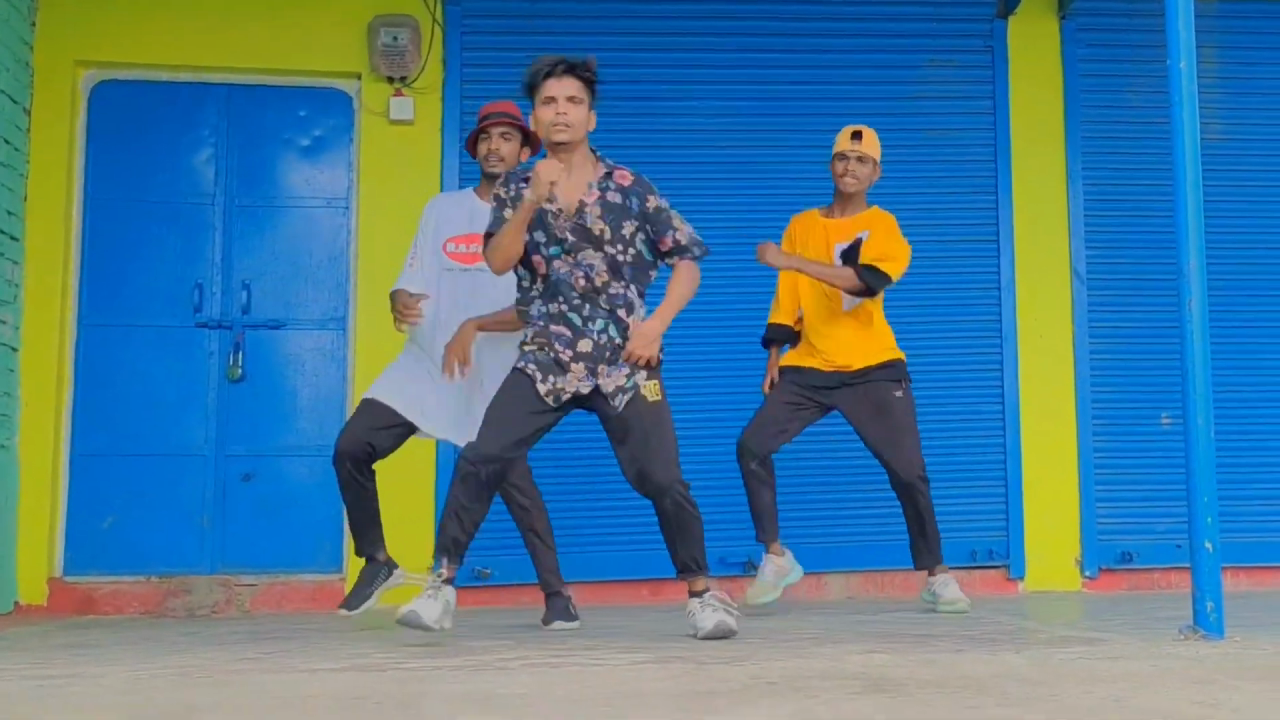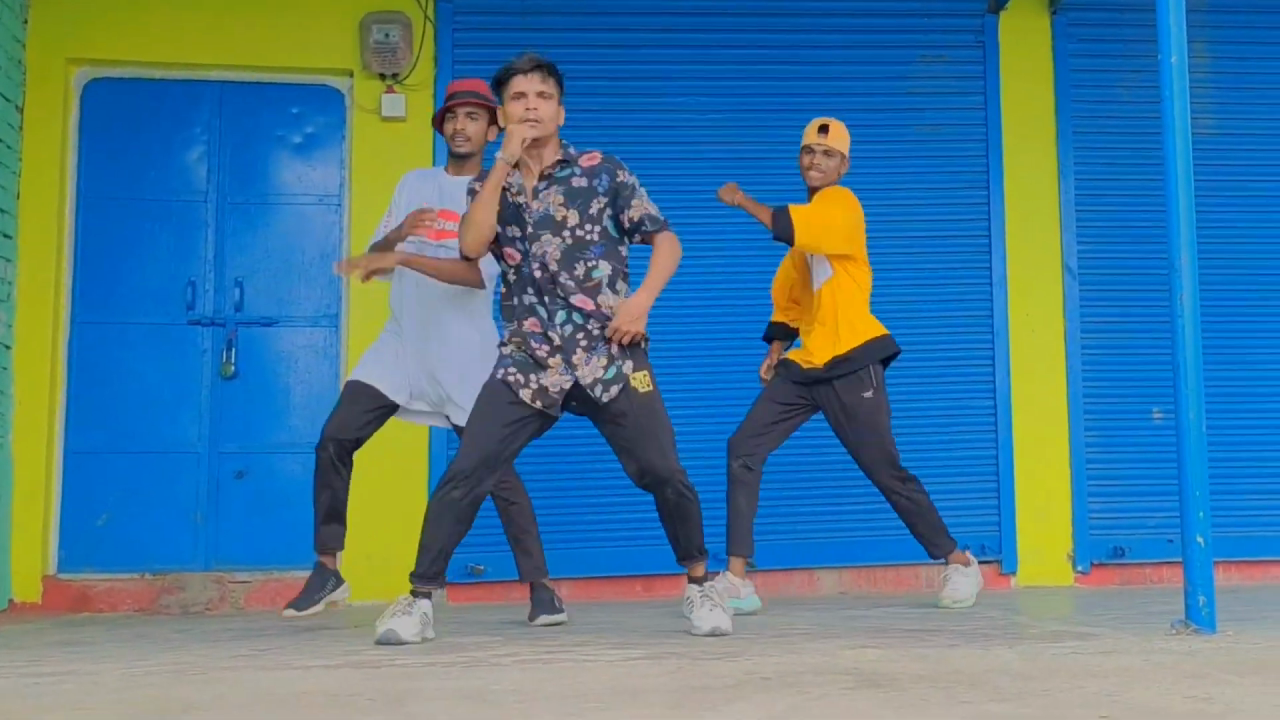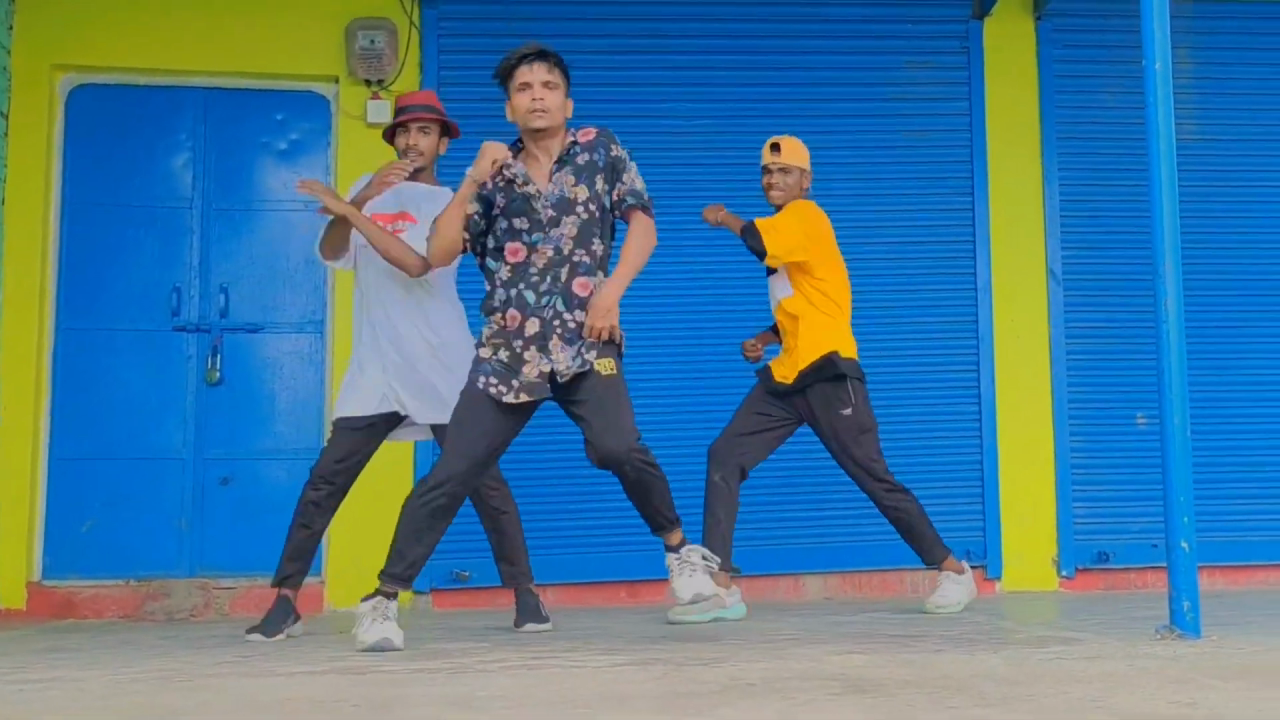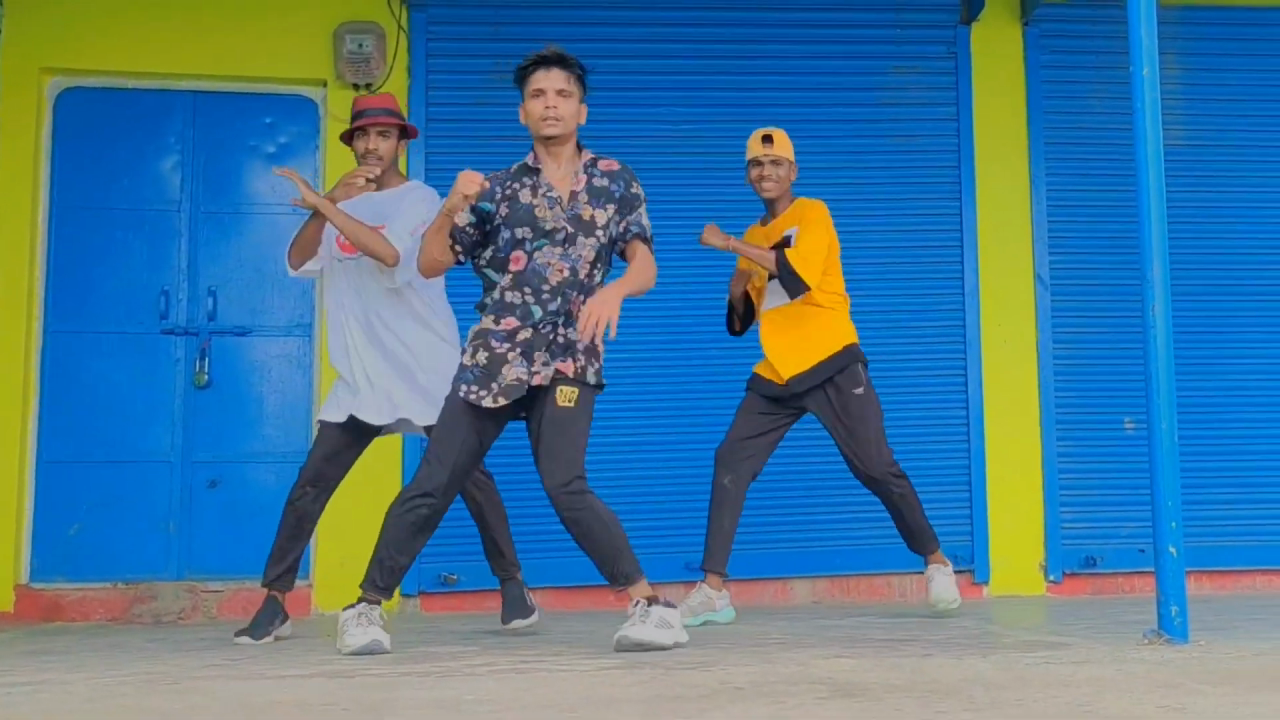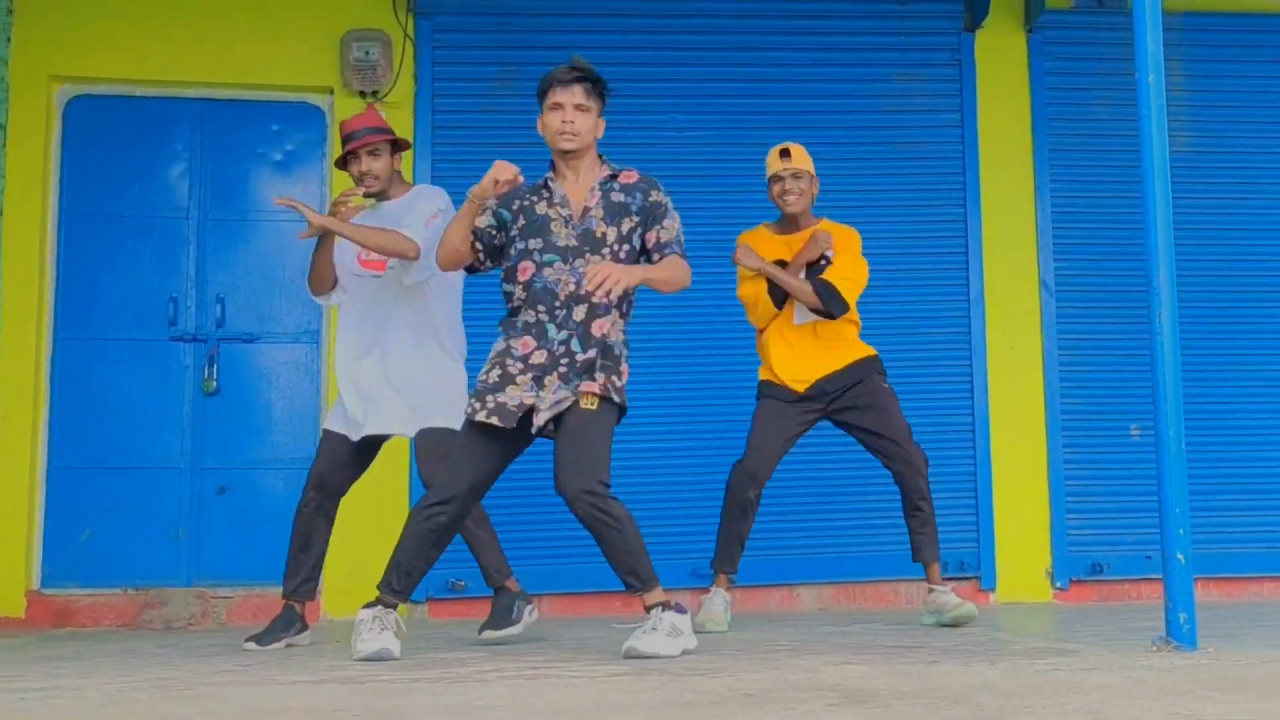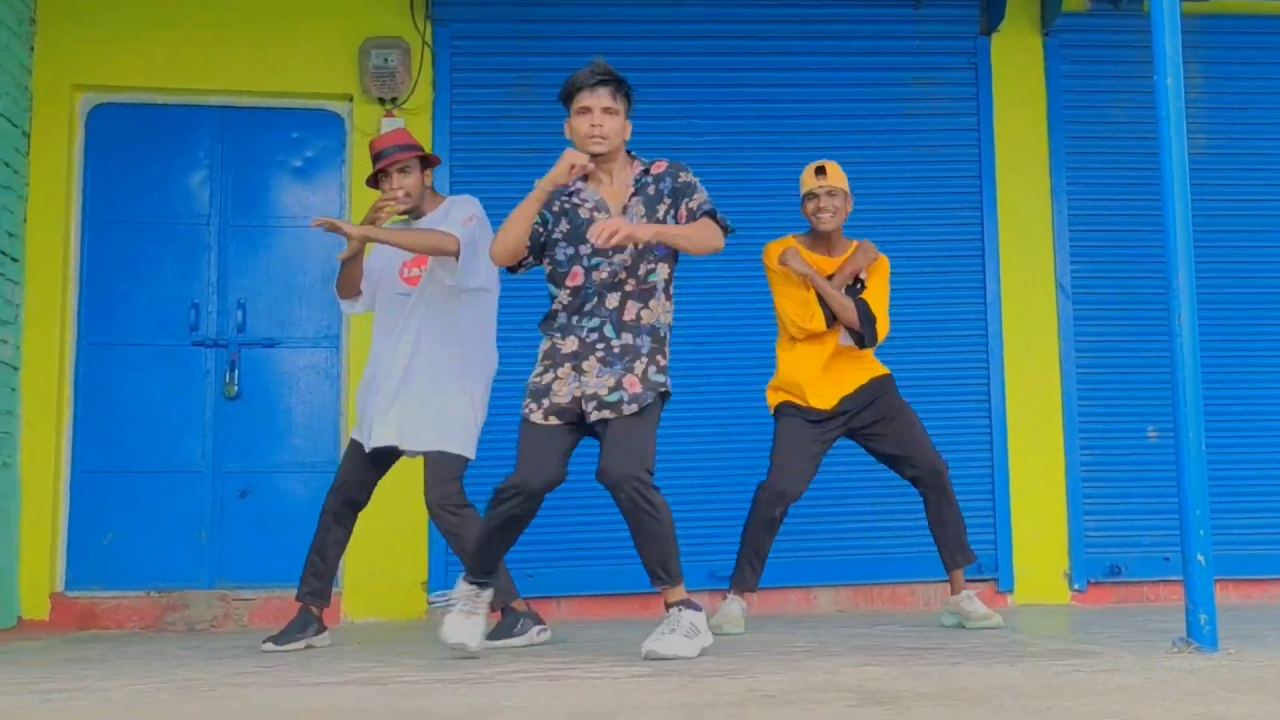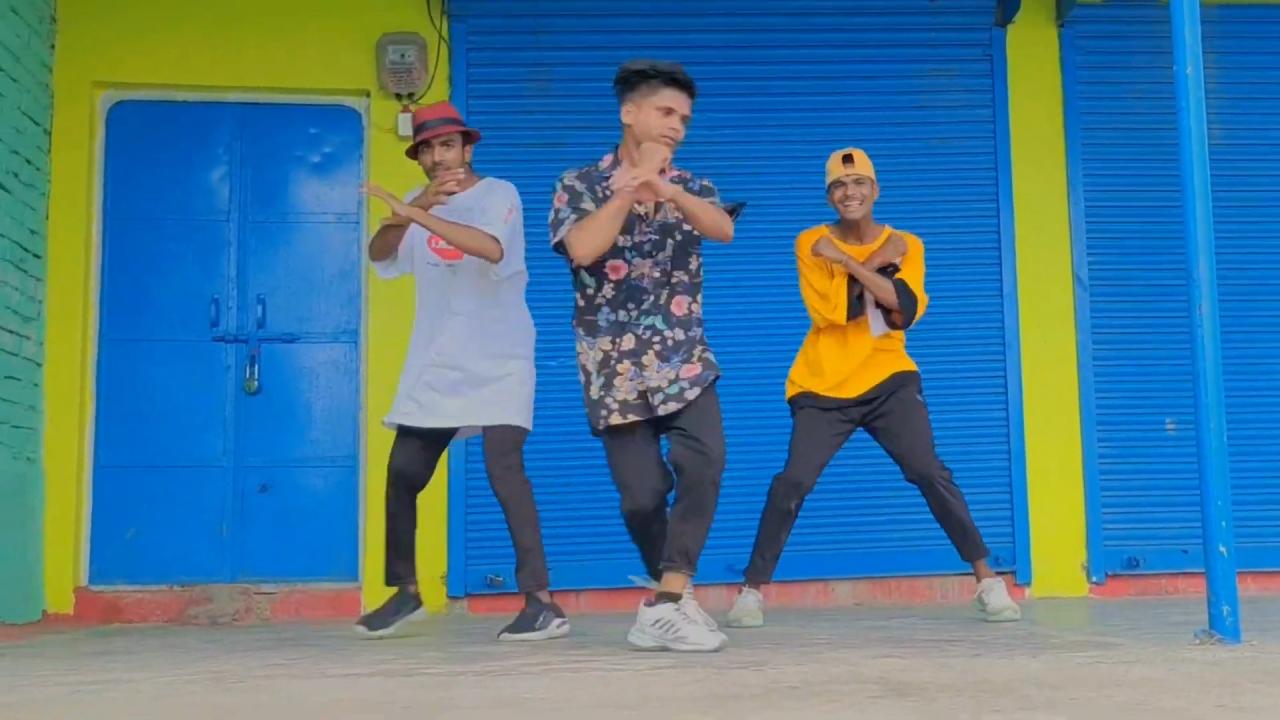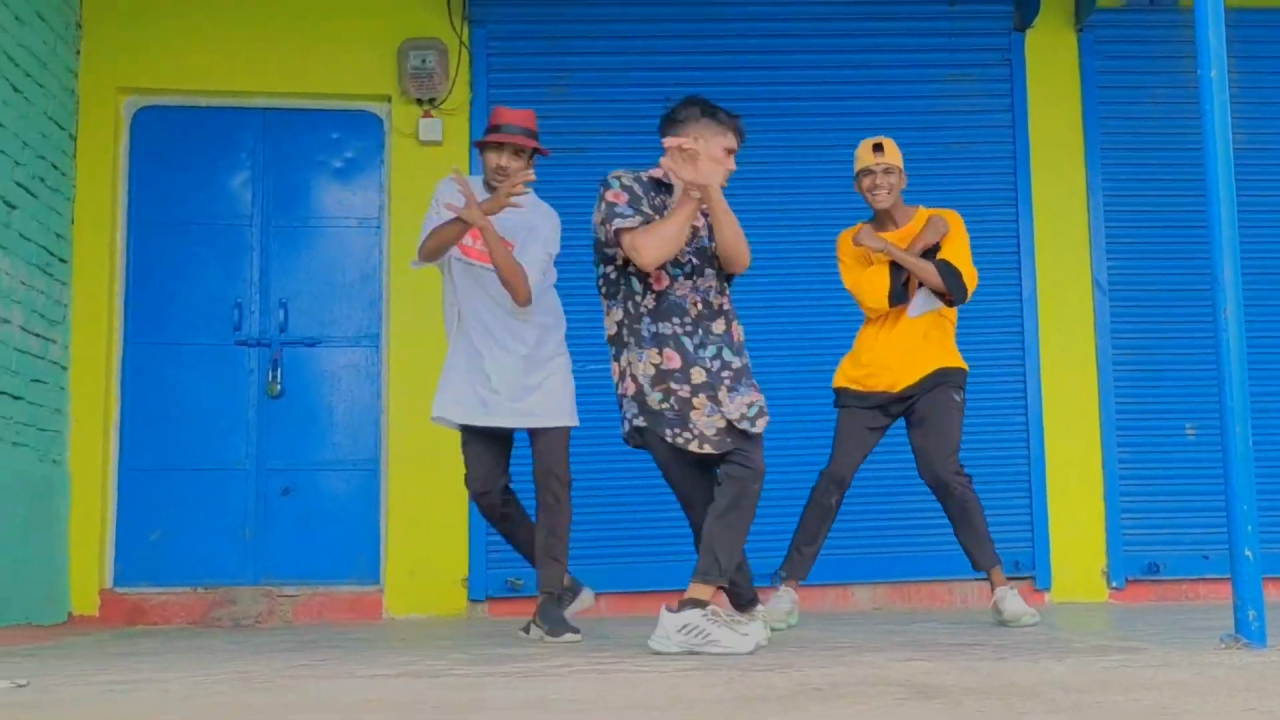
dt=0.1s
person 1, frame 1
left shoulder: (633, 188)
right shoulder: (521, 189)
left elbow: (687, 264)
right elbow: (498, 260)
left wrist: (658, 320)
right wrist: (534, 200)
left hip: (623, 359)
right hip: (546, 356)
left knee: (661, 479)
right knee: (484, 457)
left ankle: (700, 594)
right ankle: (440, 583)
person 1, frame 2
left shoulder: (600, 171)
right shoulder: (493, 182)
left elbow: (666, 241)
right elbow: (472, 246)
left wrist: (641, 300)
right wrist: (502, 165)
left hip: (607, 352)
right hip: (529, 357)
left knee: (662, 472)
right knee: (467, 472)
left ankle: (700, 584)
right ankle: (418, 599)
person 1, frame 3
left shoulder: (599, 150)
right shoulder: (494, 181)
left elbow: (642, 225)
right elbow: (438, 253)
left wrist: (616, 281)
right wrist: (474, 178)
left hip: (587, 341)
right hip: (510, 350)
left knee: (616, 448)
right knee: (449, 473)
left ankle: (677, 547)
right ankle: (384, 600)
person 1, frame 4
left shoulder: (615, 179)
right shoulder: (495, 188)
left elbow: (644, 265)
right elbow: (430, 266)
left wrist: (613, 292)
right wrist: (454, 203)
left hip: (567, 356)
right hip: (494, 355)
left knee: (564, 483)
right knee: (432, 484)
left ankle: (650, 603)
right ankle: (367, 606)
person 1, frame 5
left shoulder: (638, 191)
right shoulder: (517, 200)
left elbow: (678, 272)
right elbow: (450, 260)
left wrist: (628, 273)
right wrist: (482, 194)
left hip: (590, 369)
right hip: (515, 368)
left knee: (584, 486)
right knee: (451, 493)
left ankle: (664, 610)
right ankle: (382, 609)
person 1, frame 6
left shoulder: (671, 181)
right shoulder: (560, 197)
left elbow: (713, 239)
right elbow: (503, 255)
left wrist: (645, 230)
right wrist: (545, 187)
left hip: (636, 360)
right hip: (565, 362)
left knee: (627, 475)
right knee: (530, 482)
left ankle: (682, 609)
right ankle: (473, 587)
person 1, frame 7
left shoulder: (686, 183)
right shoulder: (580, 185)
left elbow: (721, 229)
right elbow: (584, 250)
left wrist: (665, 187)
right wrist: (632, 187)
left hip: (680, 349)
right hip: (613, 359)
left knee: (702, 456)
right knee: (641, 494)
left ankle: (670, 602)
right ankle: (669, 591)
person 1, frame 8
left shoulder: (712, 206)
right shoulder: (625, 188)
left elbow: (737, 262)
right elbow: (647, 255)
left wrist: (712, 196)
right wrist: (690, 197)
left hip: (716, 368)
right hip: (653, 376)
left knee: (746, 473)
right knee: (705, 506)
left ankle: (690, 612)
right ankle: (743, 609)
person 2, frame 1
right shoulder: (442, 208)
right elbow: (408, 283)
left wrist: (473, 326)
right wrist: (401, 302)
left hip: (488, 377)
right hip: (420, 366)
left knee: (516, 485)
right knee: (350, 451)
left ankle: (557, 594)
right ankle: (375, 565)
person 2, frame 2
right shoulder: (413, 184)
left elbow: (480, 275)
right elbow: (374, 258)
left wrist: (400, 257)
right wrist: (396, 233)
left hip: (468, 357)
right hip: (400, 347)
left knee: (496, 472)
right knee: (334, 440)
left ankle: (539, 586)
right ankle: (326, 569)
person 2, frame 3
left shoulder: (447, 202)
right shoulder: (371, 193)
left elbow: (418, 265)
right elbow: (333, 255)
left wrist: (350, 212)
right wrist: (357, 199)
left hip: (442, 366)
right hip: (374, 372)
left knee: (481, 477)
right knee: (326, 478)
left ankle: (523, 589)
right ankle: (285, 600)
person 2, frame 4
left shoulder: (422, 198)
right shoulder: (344, 198)
left elbow: (392, 256)
right elbow: (299, 263)
left wrist: (323, 205)
right wrist: (330, 200)
left hip: (429, 363)
right hip: (360, 371)
left knee: (465, 472)
right knee: (313, 479)
left ankle: (512, 584)
right ankle: (275, 602)
person 2, frame 5
left shoulder: (431, 203)
right shoulder: (358, 220)
left elbow: (408, 252)
right elbow: (323, 290)
left wrist: (328, 226)
right wrist: (330, 227)
left hip: (430, 372)
right hip: (365, 380)
left knee: (441, 479)
right knee: (321, 488)
left ankle: (509, 594)
right ankle: (293, 612)
person 2, frame 6
left shoulder: (466, 211)
right shoulder: (390, 234)
left elbow: (449, 247)
right elbow: (351, 297)
left wrist: (369, 234)
right wrist: (362, 240)
left hip: (453, 389)
right hip: (391, 391)
left knee: (444, 500)
right knee: (343, 497)
left ankle: (516, 609)
right ankle: (310, 614)
person 2, frame 7
left shoulder: (500, 197)
right shoulder: (421, 201)
left elbow: (493, 250)
right elbow: (380, 260)
left wrist: (425, 220)
right wrist: (409, 210)
left hip: (500, 362)
right hip: (436, 364)
left knee: (505, 475)
right knee: (402, 473)
left ankle: (541, 602)
right ankle: (404, 589)
person 2, frame 8
left shoulder: (541, 219)
right shoulder: (453, 194)
left elbow: (523, 295)
right elbow: (427, 253)
left wrist: (481, 224)
right wrist: (471, 214)
left hip: (539, 367)
right hip: (476, 371)
left knee: (552, 476)
right knee: (486, 487)
left ankle: (550, 603)
right ankle: (560, 582)
person 3, frame 1
left shoulder: (881, 224)
right shoulder: (802, 227)
left elbow: (874, 280)
right elbow: (787, 302)
left wrist: (798, 262)
right wrist: (774, 360)
left hip: (872, 370)
right hip: (809, 371)
left knee: (909, 473)
right knee: (752, 446)
left ankle: (935, 574)
right ankle: (775, 556)
person 3, frame 2
left shoulder: (840, 202)
right shoulder: (802, 219)
left elbow: (790, 228)
left wrist: (742, 201)
right wrist: (774, 352)
left hip: (852, 362)
right hip: (804, 368)
left knee: (884, 471)
right knee: (742, 452)
left ankle: (956, 562)
right ankle: (736, 581)
person 3, frame 3
left shoulder: (807, 215)
right shoulder: (779, 231)
left elbow: (761, 242)
left wrist: (725, 220)
right wrist: (761, 338)
left hip: (827, 372)
right hip: (787, 377)
left knee: (874, 478)
right knee: (724, 457)
left ankle: (952, 570)
right ankle: (722, 589)
person 3, frame 4
left shoulder: (813, 214)
right shoulder: (760, 237)
left elbow: (796, 276)
right elbow: (742, 321)
left wrist: (729, 244)
right wrist: (738, 292)
left hip: (831, 368)
right hip: (776, 377)
left knee: (877, 467)
right knee: (730, 463)
left ankle: (936, 563)
right ankle: (713, 589)
person 3, frame 5
left shoulder: (844, 240)
right shoulder: (752, 242)
left elbow: (838, 305)
right elbow: (758, 312)
left wrist: (769, 267)
right wrist: (802, 257)
left hip: (848, 371)
right hip: (785, 383)
left knee: (907, 458)
right knee: (750, 471)
left ankle: (936, 587)
right ankle: (720, 589)
person 3, frame 6
left shoulder: (873, 263)
right shoulder: (780, 254)
left elbow: (868, 333)
right elbow: (802, 324)
left wrist: (811, 277)
right wrist: (844, 273)
left hip: (866, 389)
right hip: (803, 401)
left knee: (932, 471)
right knee: (778, 490)
left ankle: (959, 593)
right ankle: (738, 595)
person 3, frame 7
left shoulder: (904, 244)
right shoulder: (811, 245)
left elbow: (905, 309)
right elbow: (828, 313)
left wrist: (854, 262)
right wrist: (878, 263)
left hip: (890, 380)
right hip: (824, 387)
left knee: (928, 470)
right knee: (792, 483)
left ankle: (987, 580)
right ankle: (752, 589)
person 3, frame 8
left shoulder: (945, 224)
right shoulder: (852, 243)
left elbow: (955, 289)
right elbow: (881, 300)
left wrist: (892, 250)
right wrist: (918, 246)
left hip: (933, 373)
right hip: (869, 380)
left knee: (943, 472)
right knee: (834, 478)
left ankle: (1001, 588)
right ankle: (787, 587)
